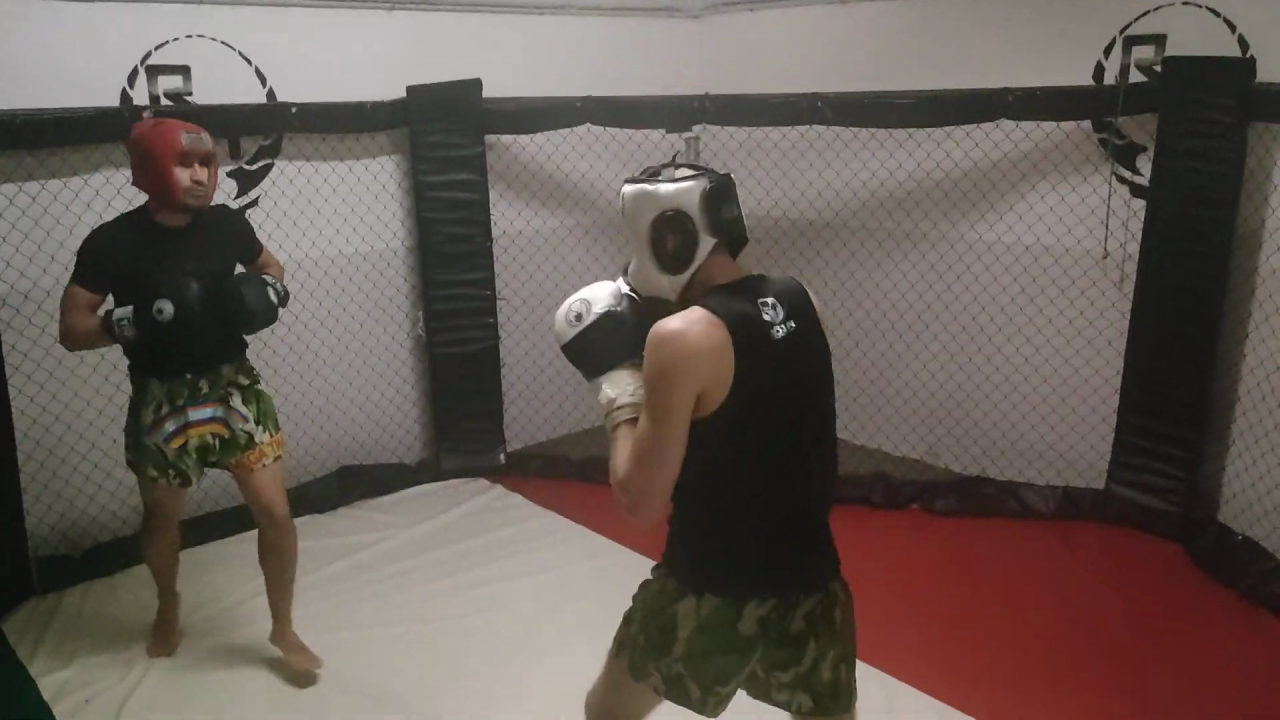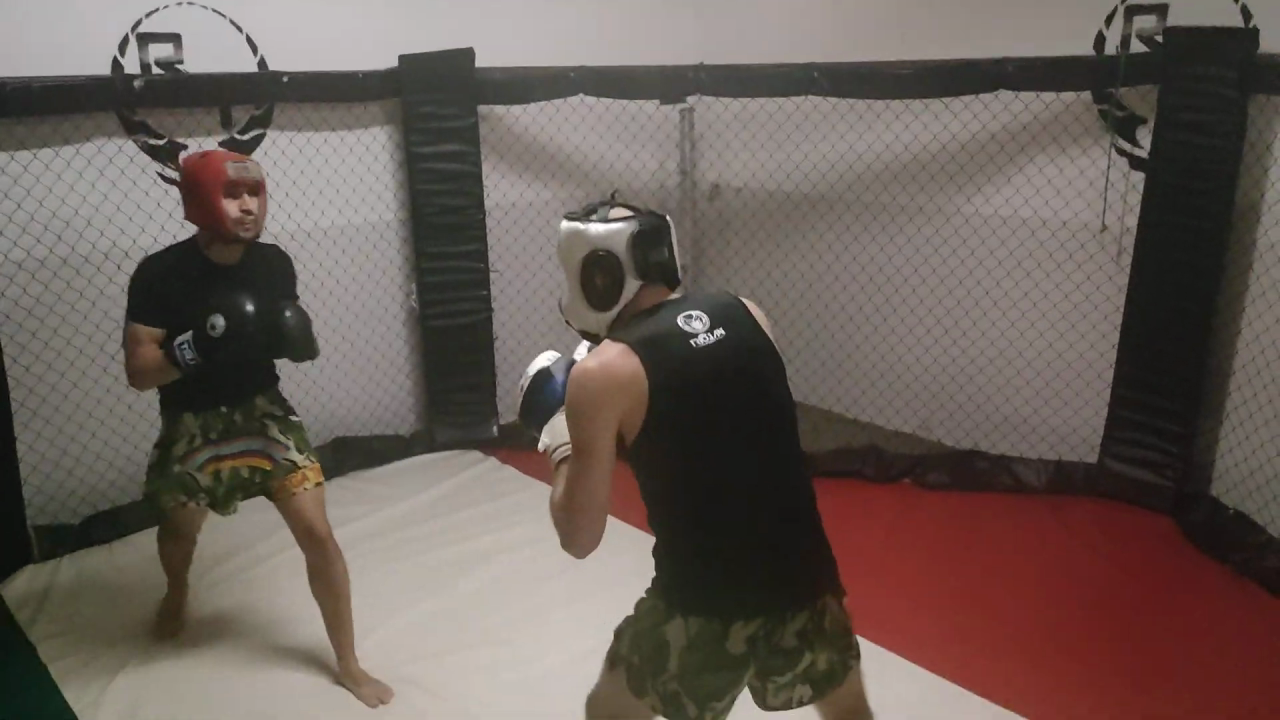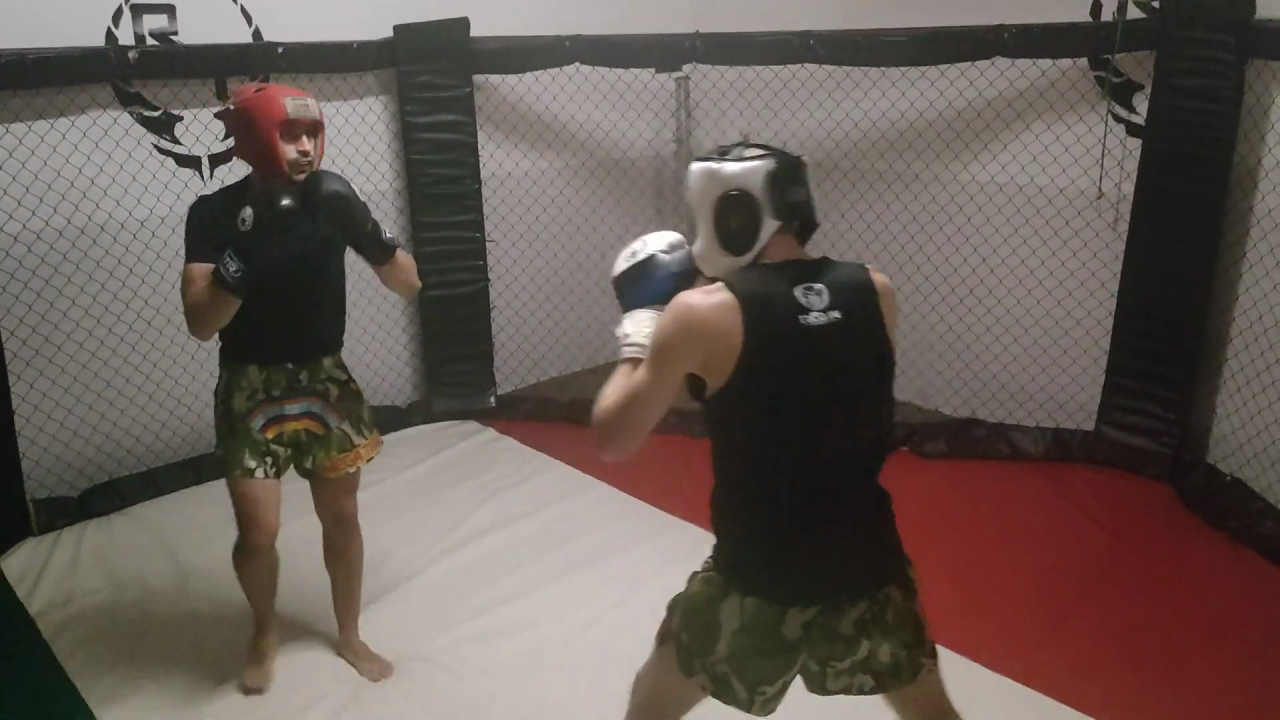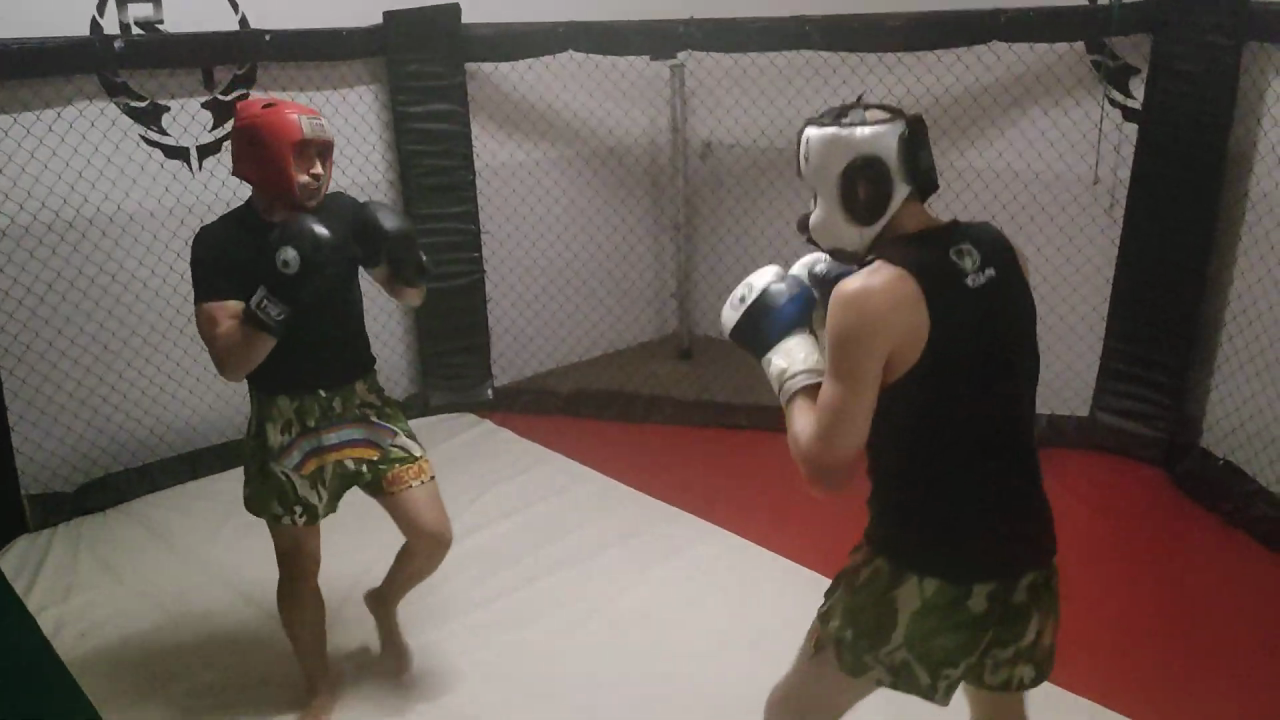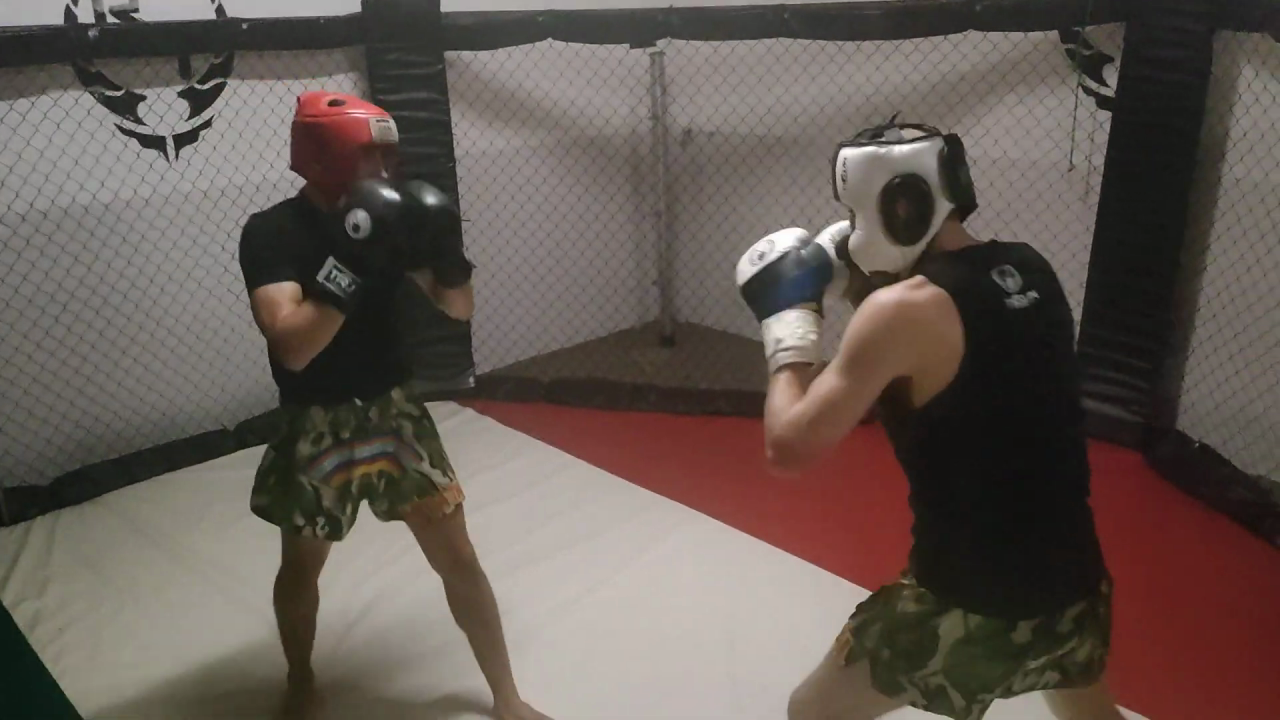
dt=0.3s
person 1, frame 1
left shoulder: (228, 224)
right shoulder: (111, 243)
left elbow: (273, 271)
right elbow: (71, 331)
left wrist: (267, 296)
right wrist: (136, 320)
left hip: (233, 385)
right hip: (162, 398)
left knee: (275, 511)
right knee: (162, 515)
left ankle: (283, 627)
right ankle: (168, 607)
person 1, frame 2
left shoulder: (273, 264)
right shoulder: (160, 273)
left elbow: (288, 332)
right elbow: (140, 374)
left wrist: (299, 336)
right wrist: (200, 341)
left hip: (265, 414)
right hip: (195, 426)
left knee: (318, 536)
right knee: (177, 531)
left ankle: (349, 663)
right ankle: (176, 597)
person 1, frame 3
left shoulder: (329, 200)
right shoulder: (214, 214)
left elbow: (408, 286)
right elbow: (200, 323)
left wrist: (367, 231)
right wrist: (243, 256)
left hip: (326, 378)
right hip: (253, 387)
left knee: (341, 516)
right knee: (259, 532)
left ankle: (348, 635)
right ankle: (263, 630)
person 1, frame 4
left shoulder: (343, 213)
right shoulder: (219, 245)
left elbow: (407, 297)
right elbow: (230, 361)
left wrist: (407, 260)
right wrist: (278, 294)
left hip: (363, 400)
right hip: (286, 421)
left knee: (434, 533)
right knee: (299, 566)
left ankle: (384, 602)
person 1, frame 5
left shoulder: (390, 214)
right shoulder: (270, 234)
left elbow: (459, 308)
right elbow: (294, 349)
left wrist: (448, 253)
right wrist: (351, 264)
left hip: (395, 412)
right hip: (318, 429)
left knee: (458, 561)
right knee: (301, 568)
person 2, frame 1
left shoulder: (679, 338)
right shoulder: (800, 304)
left elbow: (641, 501)
left wrist: (617, 382)
left hip: (709, 595)
right hip: (809, 583)
person 2, frame 2
left shoulder: (603, 373)
right shoulder: (745, 314)
left elbow: (580, 538)
left wrist: (562, 436)
left hip: (702, 606)
right hip: (804, 582)
person 2, frame 3
left shoulder: (702, 313)
right shoulder: (875, 292)
left elbow: (612, 440)
left wrist: (640, 321)
left hip: (758, 586)
right hip: (868, 571)
person 2, frame 4
left shoulder: (868, 296)
right shoulder: (1000, 253)
left elbow: (830, 469)
left wrist: (788, 351)
left hip: (926, 569)
right hip: (1022, 550)
person 2, frame 5
left shoulder: (904, 309)
right shoulder: (1033, 270)
left elbow: (790, 451)
left wrist: (788, 320)
left hip: (966, 598)
right hip: (1070, 573)
